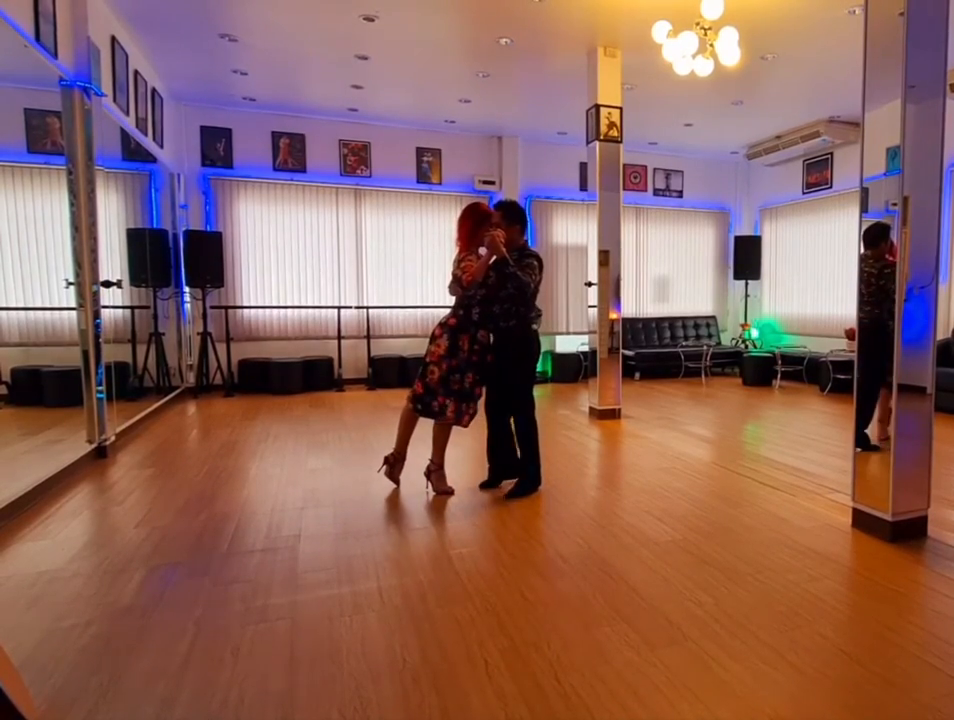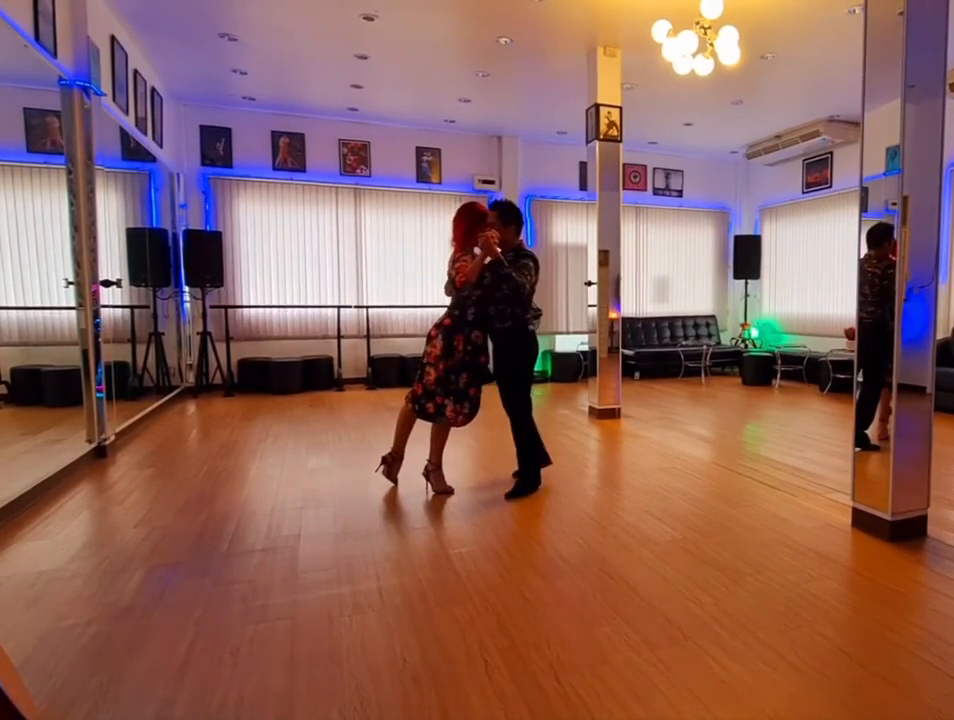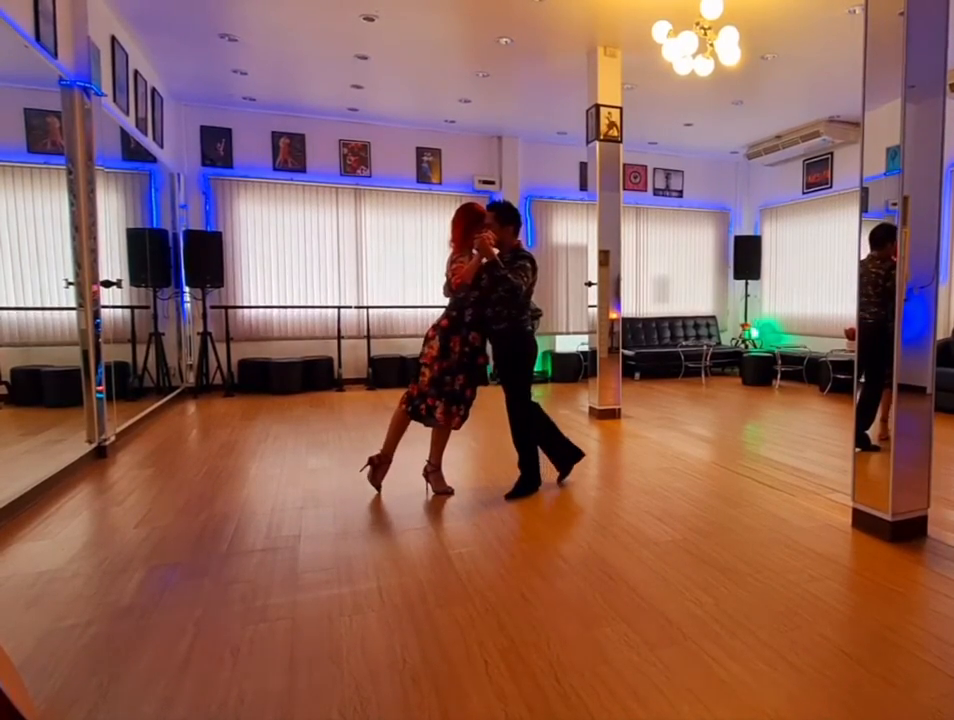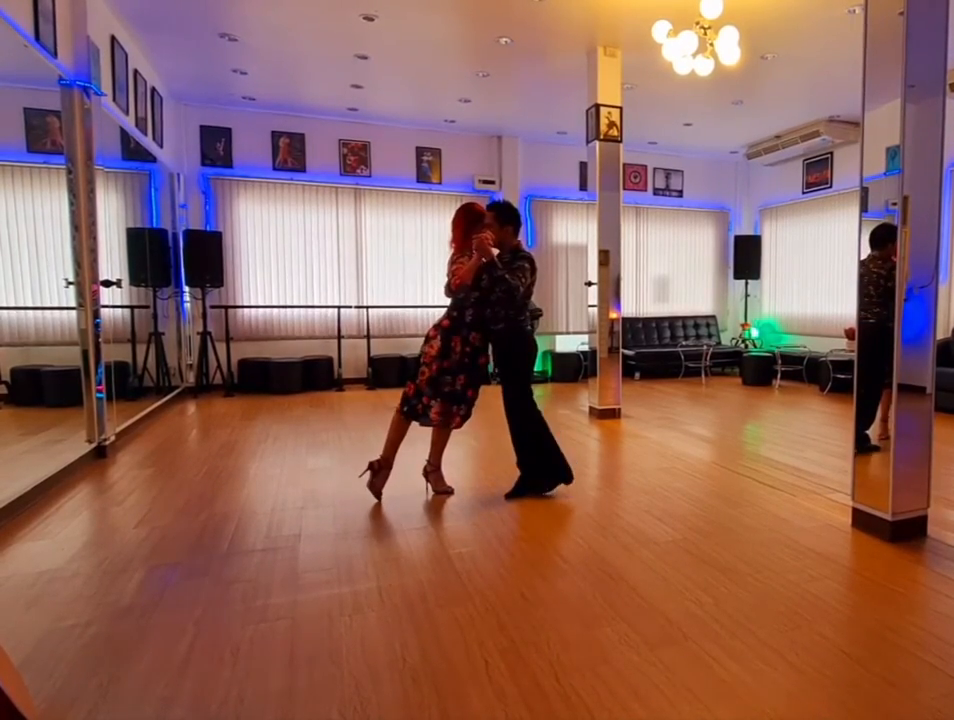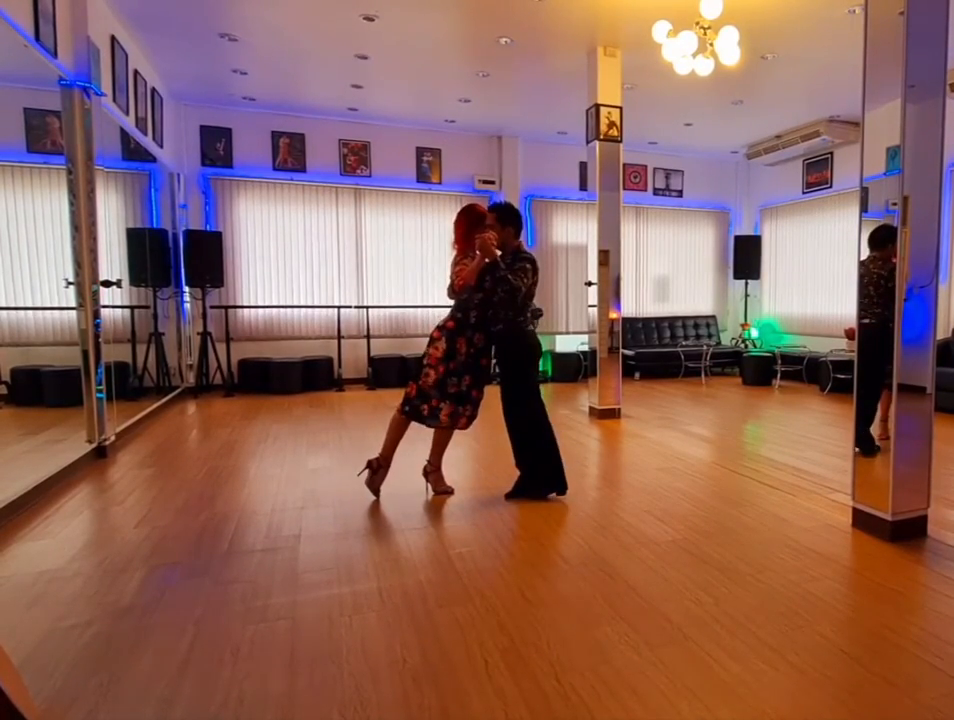
dt=0.3s
person 1, frame 1
left shoulder: (529, 259)
right shoulder: (501, 260)
left elbow: (524, 289)
right elbow: (488, 294)
left wrist: (502, 257)
left hip: (521, 341)
right hip: (501, 340)
left knee: (521, 409)
right knee: (495, 407)
left ankle: (529, 476)
right ankle: (503, 465)
person 1, frame 2
left shoulder: (525, 259)
right shoulder: (501, 259)
left elbow: (521, 289)
right elbow: (488, 294)
left wrist: (495, 258)
left hip: (518, 340)
right hip: (504, 340)
left knee: (517, 405)
right knee: (514, 404)
left ankle: (529, 475)
right ankle: (533, 458)
person 1, frame 3
left shoulder: (522, 260)
right shoulder: (501, 260)
left elbow: (516, 291)
right elbow: (487, 296)
left wrist: (491, 259)
left hip: (516, 342)
right hip: (505, 341)
left knee: (519, 408)
right knee: (522, 405)
left ankle: (530, 476)
right ankle: (564, 452)
person 1, frame 4
left shoulder: (521, 260)
right shoulder: (502, 259)
left elbow: (513, 292)
right elbow: (490, 295)
left wrist: (489, 260)
left hip: (515, 342)
right hip: (505, 342)
left knee: (519, 409)
right knee: (521, 408)
left ankle: (538, 473)
right ankle: (544, 471)
person 1, frame 5
left shoulder: (523, 261)
right shoulder: (504, 261)
left elbow: (514, 293)
right elbow: (492, 296)
left wrist: (492, 259)
left hip: (518, 344)
right hip: (509, 343)
left knee: (522, 412)
right knee: (524, 411)
left ankle: (540, 477)
right ankle: (534, 477)
person 2, frame 1
left shoulder: (474, 258)
right shoulder: (469, 257)
right elbow: (469, 281)
right wrist: (491, 254)
left hip: (467, 338)
right hip: (456, 336)
left knee: (446, 401)
right knee: (432, 398)
left ankle: (424, 464)
right ankle: (404, 459)
person 2, frame 2
left shoulder: (471, 258)
right shoulder: (464, 257)
right elbow: (463, 282)
right wrist: (485, 255)
left hip: (466, 339)
right hip: (453, 336)
left knee: (449, 402)
right knee: (425, 396)
left ankle: (434, 467)
right ankle: (396, 456)
person 2, frame 3
left shoulder: (472, 259)
right shoulder: (462, 258)
right elbow: (458, 284)
right wrist: (481, 257)
left hip: (465, 341)
right hip: (450, 338)
left knee: (448, 405)
right knee: (422, 399)
left ankle: (434, 468)
right ankle: (384, 458)
person 2, frame 4
left shoulder: (475, 259)
right shoulder: (463, 258)
right elbow: (457, 285)
right wrist: (479, 256)
left hip: (468, 342)
right hip: (451, 338)
left knee: (448, 405)
right knee: (417, 398)
left ankle: (434, 468)
right ankle: (385, 463)
person 2, frame 5
left shoulder: (476, 260)
right shoulder: (466, 259)
right elbow: (461, 286)
right wrist: (483, 257)
left hip: (470, 343)
right hip: (454, 339)
left knee: (453, 406)
right knee: (418, 400)
left ankle: (434, 468)
right ankle: (382, 462)
person 3, frame 1
left shoulder: (859, 264)
right shoulder: (886, 267)
right elbow: (895, 297)
left hip: (860, 327)
right hip: (876, 329)
left knee: (864, 381)
right knee: (871, 383)
left ankle: (856, 432)
right ankle: (857, 434)
person 3, frame 2
left shoulder: (860, 265)
right shoulder: (888, 267)
right elbow: (896, 298)
left hip: (858, 327)
right hip: (877, 330)
right knee: (873, 383)
right ankle: (857, 432)
person 3, frame 3
left shoulder: (861, 266)
right shoulder: (891, 268)
left elbow: (862, 296)
right elbow: (898, 299)
left hip: (860, 327)
right hip: (879, 331)
right knee: (874, 383)
right ankle: (858, 433)
person 3, frame 4
left shoulder: (861, 266)
right shoulder: (891, 269)
right elbow: (898, 300)
left hip: (860, 328)
right hip: (880, 331)
left knee: (860, 383)
right knee: (874, 385)
left ankle: (856, 434)
right ankle: (858, 434)
person 3, frame 5
left shoulder: (860, 267)
right shoulder: (890, 269)
right elbow: (898, 300)
left hip: (861, 328)
right hip: (879, 331)
left knee: (861, 384)
right knee: (873, 385)
left ankle: (859, 436)
right ankle: (862, 436)
